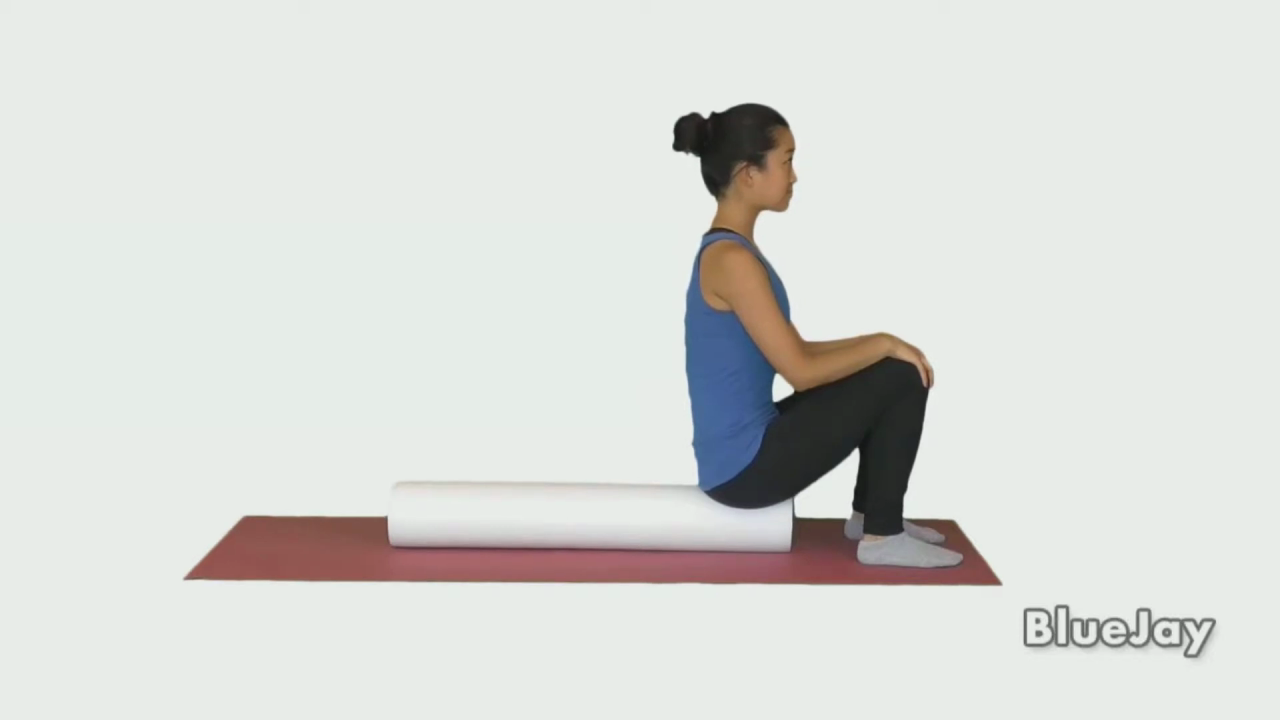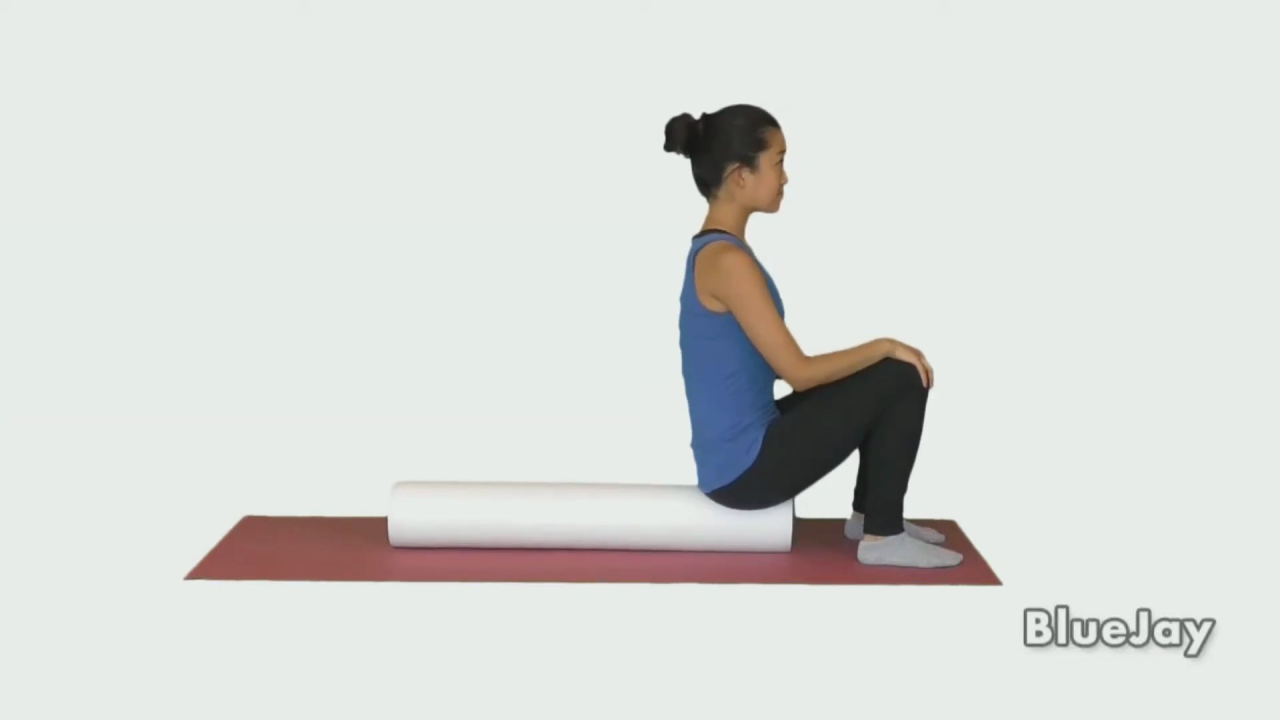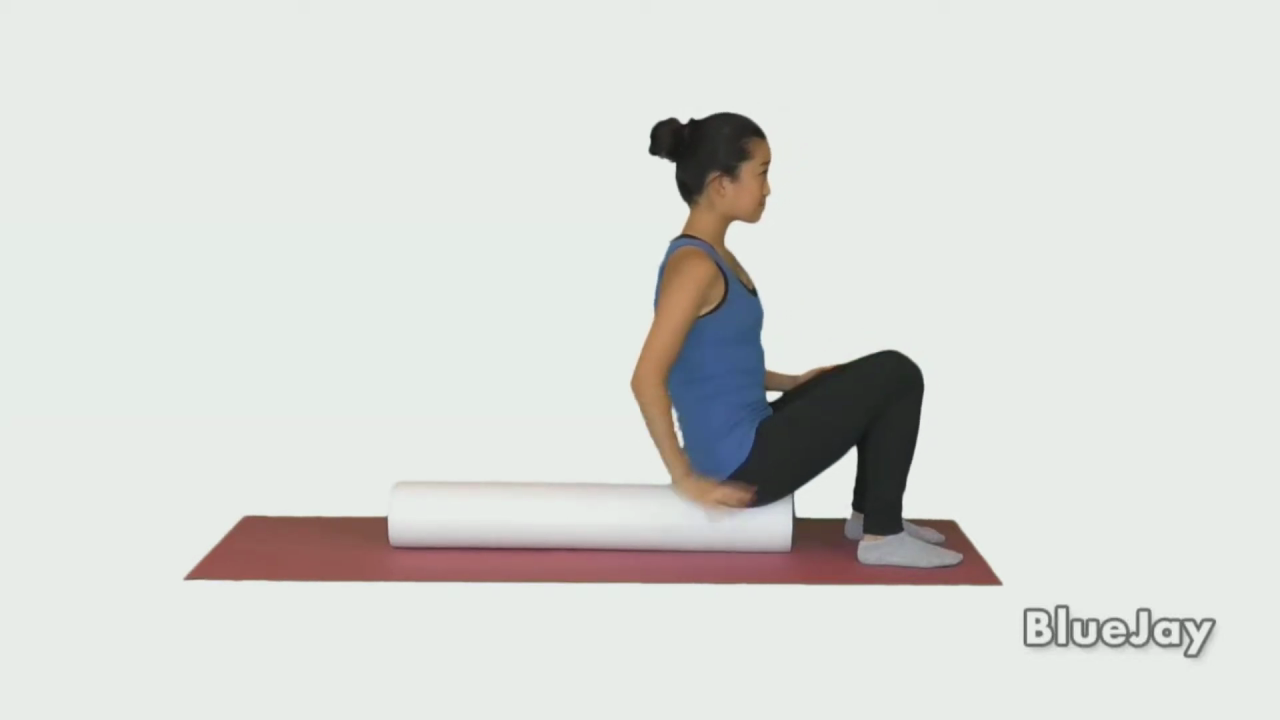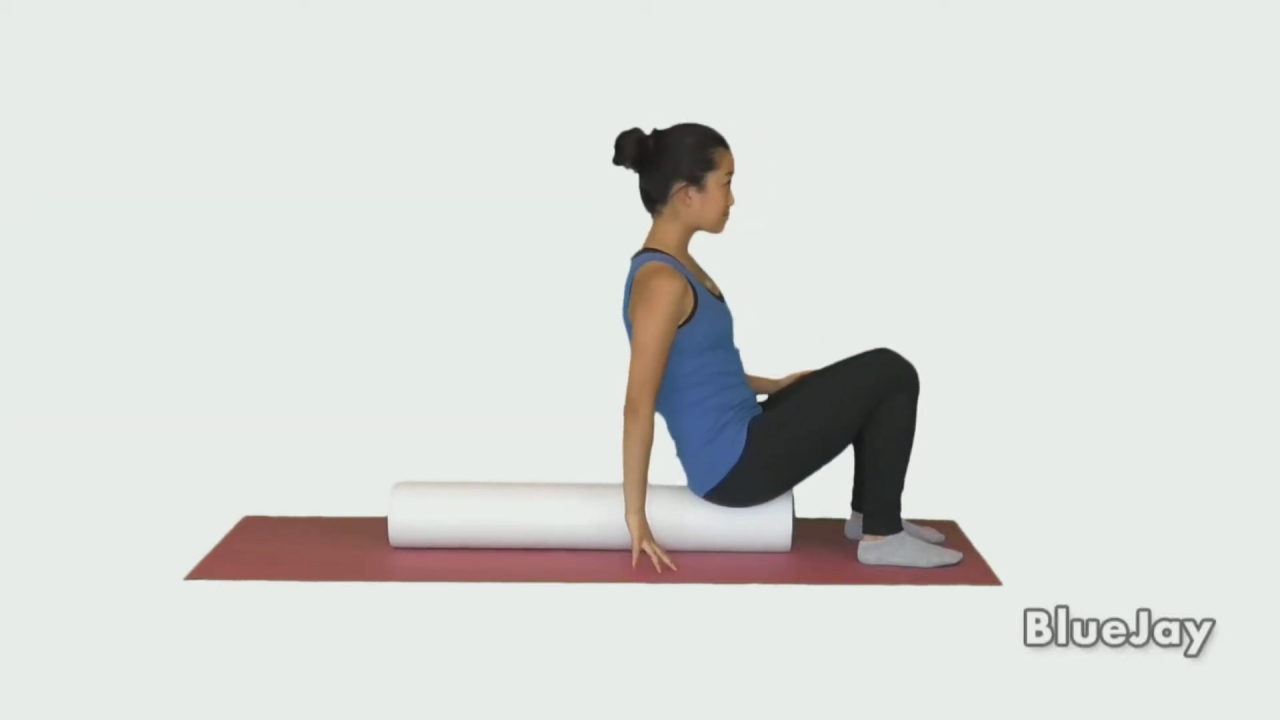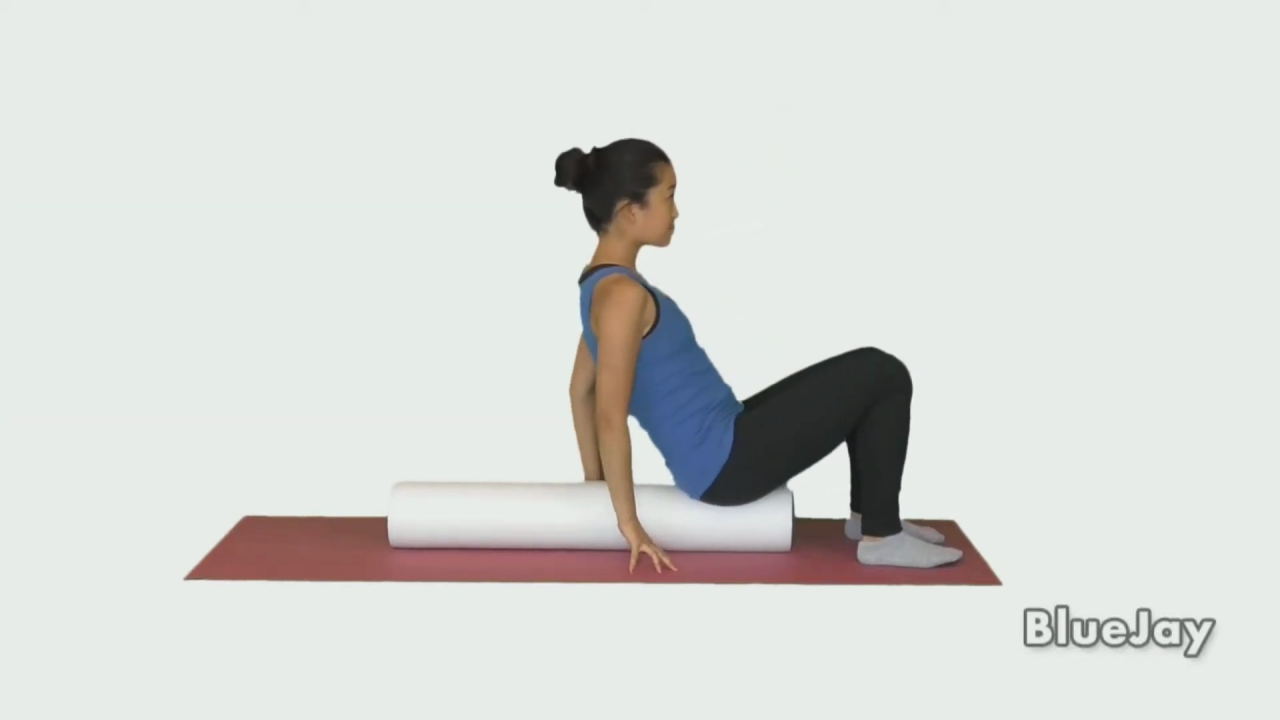
dt=1s
person 1, frame 1
left shoulder: (730, 249)
right shoulder: (731, 259)
left elbow: (795, 350)
right elbow: (800, 371)
left wrist: (877, 344)
right wrist: (884, 343)
left hip: (744, 449)
right hip: (745, 465)
left knee: (889, 371)
right knee: (903, 378)
left ankle: (869, 513)
right ankle: (882, 536)
person 1, frame 2
left shoulder: (717, 249)
right shoulder: (727, 260)
right elbow: (798, 372)
left wrist: (875, 353)
right wrist: (883, 347)
left hip: (742, 449)
right hip: (746, 467)
left knee: (885, 375)
right knee: (903, 378)
left ankle: (870, 513)
right ankle: (882, 537)
person 1, frame 3
left shoulder: (713, 256)
right shoulder: (694, 266)
right elbow: (647, 379)
left wrist: (793, 383)
right wrist: (684, 475)
left hip: (747, 447)
right hip: (740, 464)
left knee: (885, 378)
right knee: (897, 376)
left ankle: (870, 514)
right ankle: (882, 537)
person 1, frame 4
left shoulder: (673, 264)
right shoulder: (661, 281)
right elbow: (638, 405)
left wrist: (773, 385)
right wrist: (635, 515)
left hip: (738, 441)
right hip: (735, 465)
left knee: (878, 374)
right knee: (892, 375)
left ankle: (869, 514)
right ankle: (882, 536)
person 1, frame 5
left shoulder: (605, 281)
right shoulder: (621, 293)
left elbow: (581, 390)
right elbow: (611, 416)
left wrist: (595, 482)
right wrist: (628, 521)
left hip: (721, 443)
right hip: (726, 463)
left knee: (870, 367)
right knee: (884, 375)
left ankle: (867, 515)
right ankle: (881, 536)
